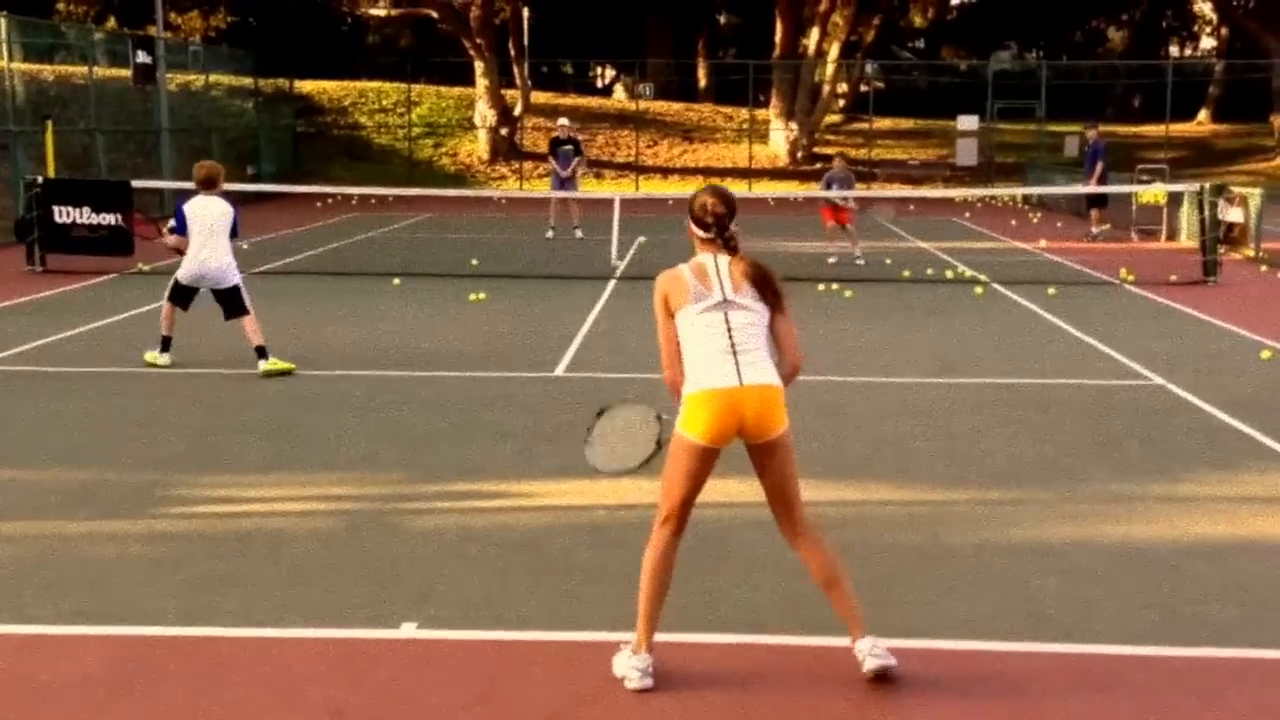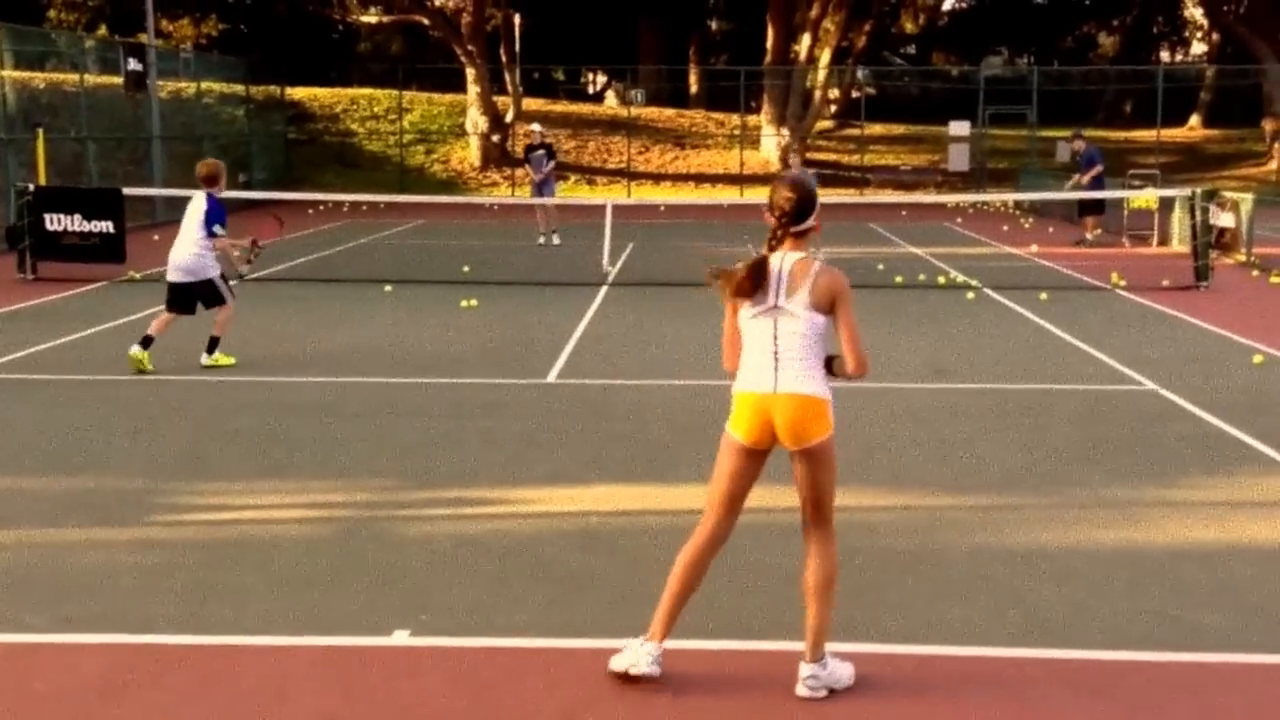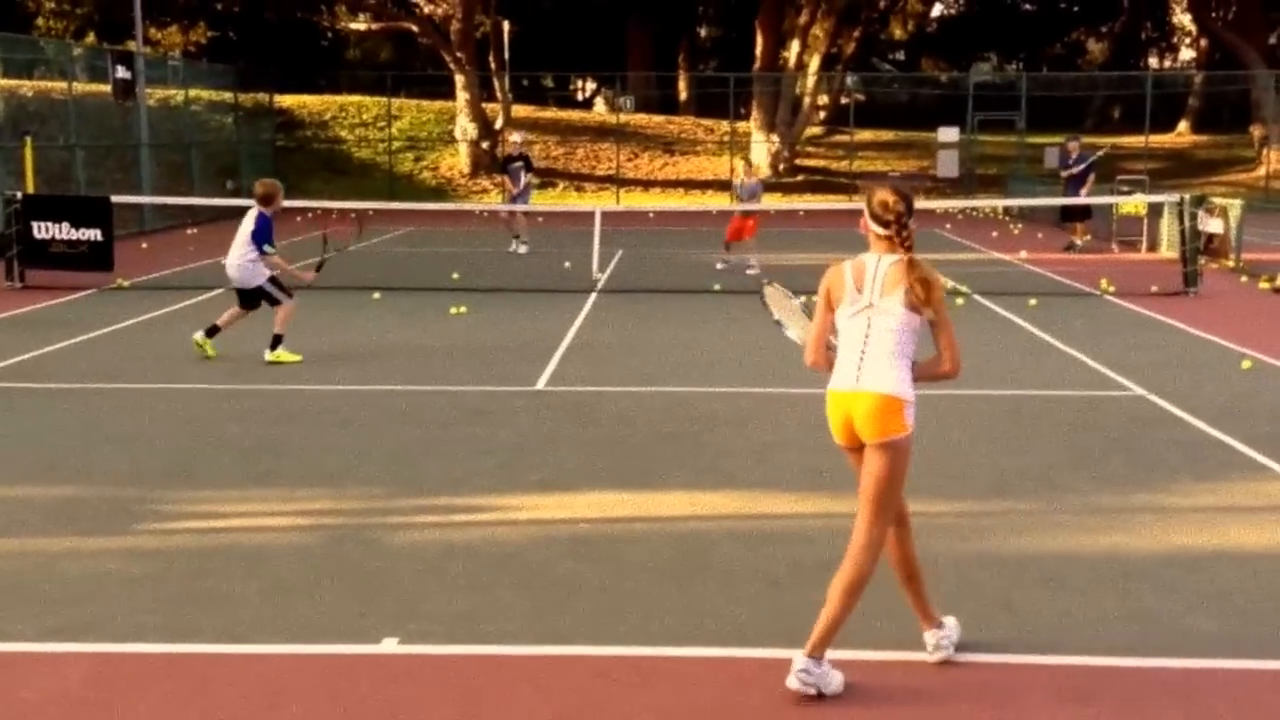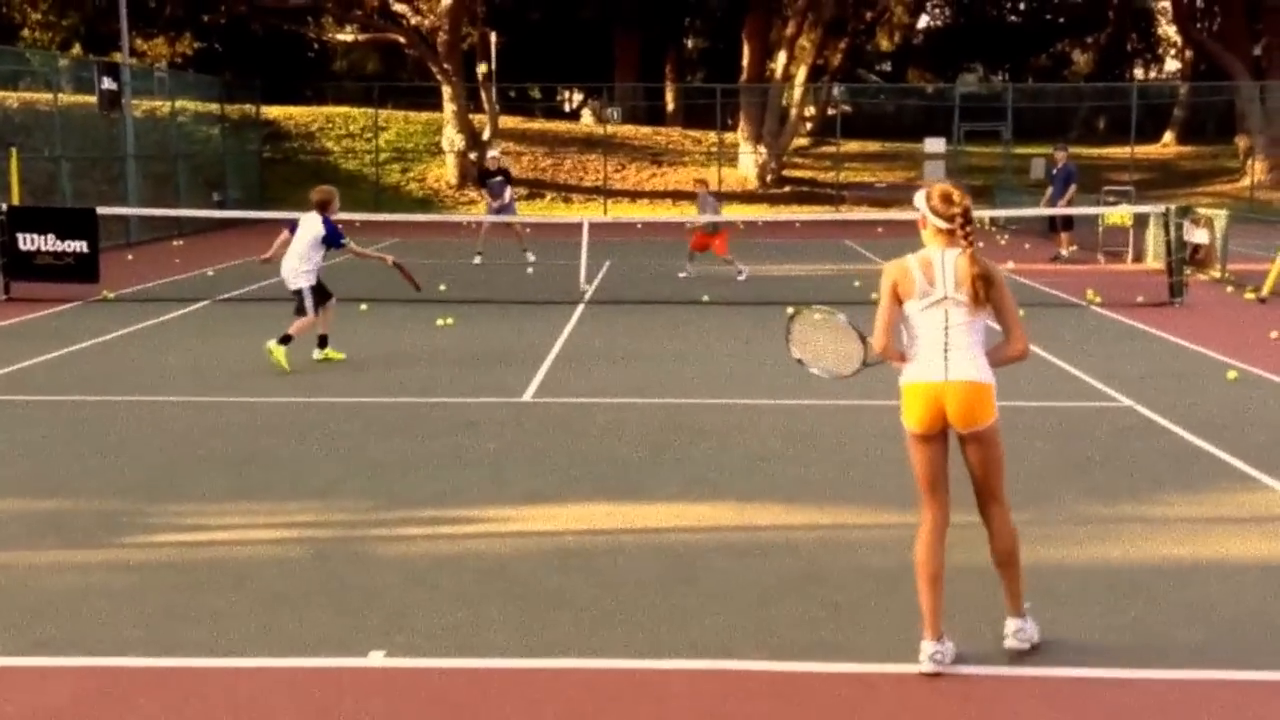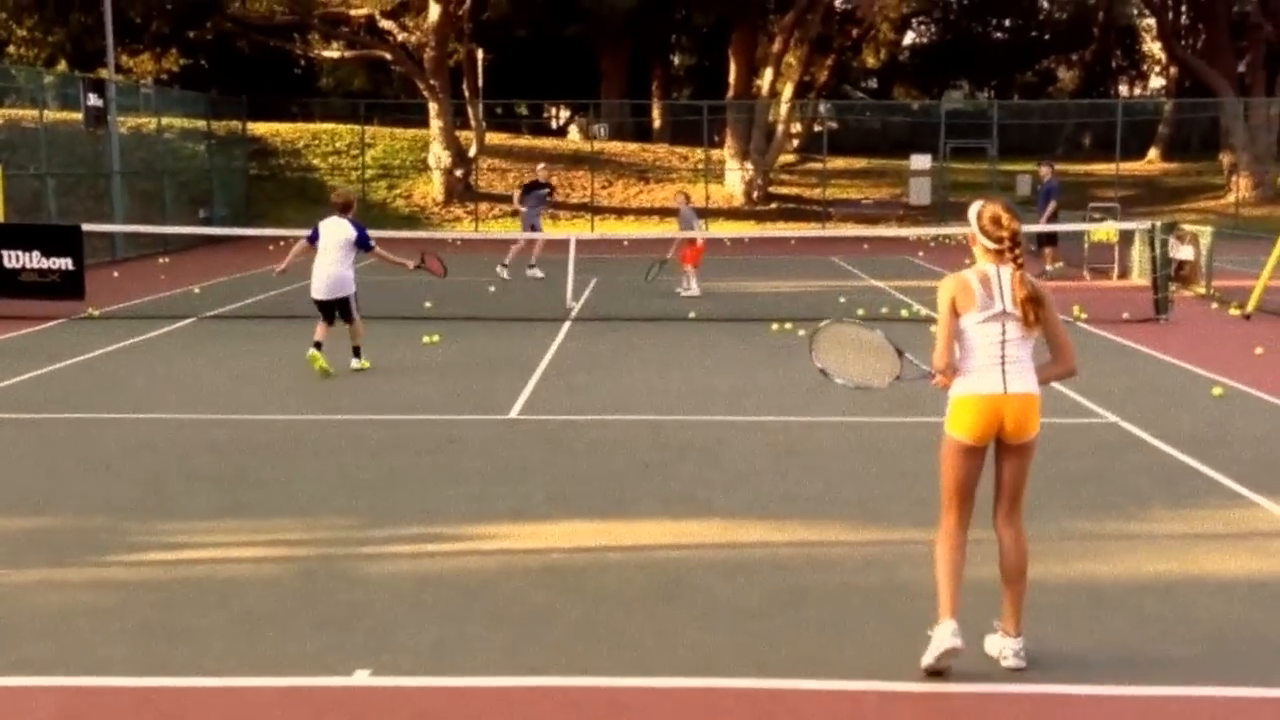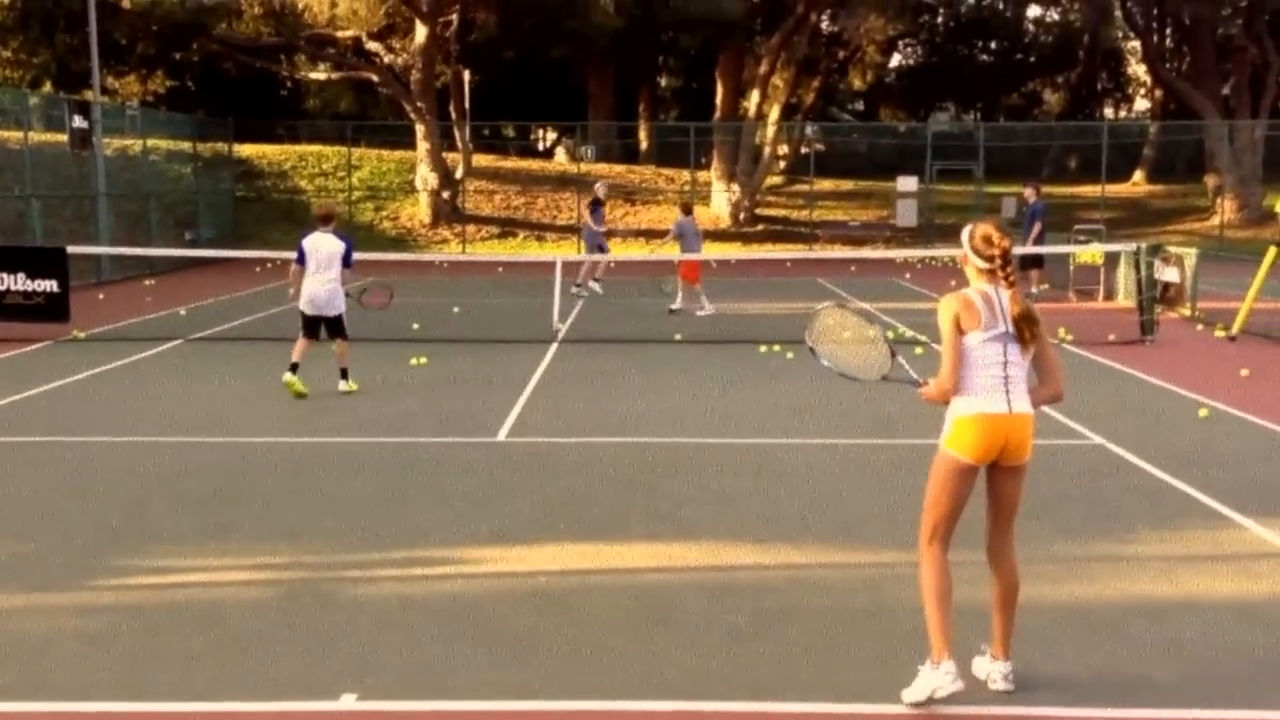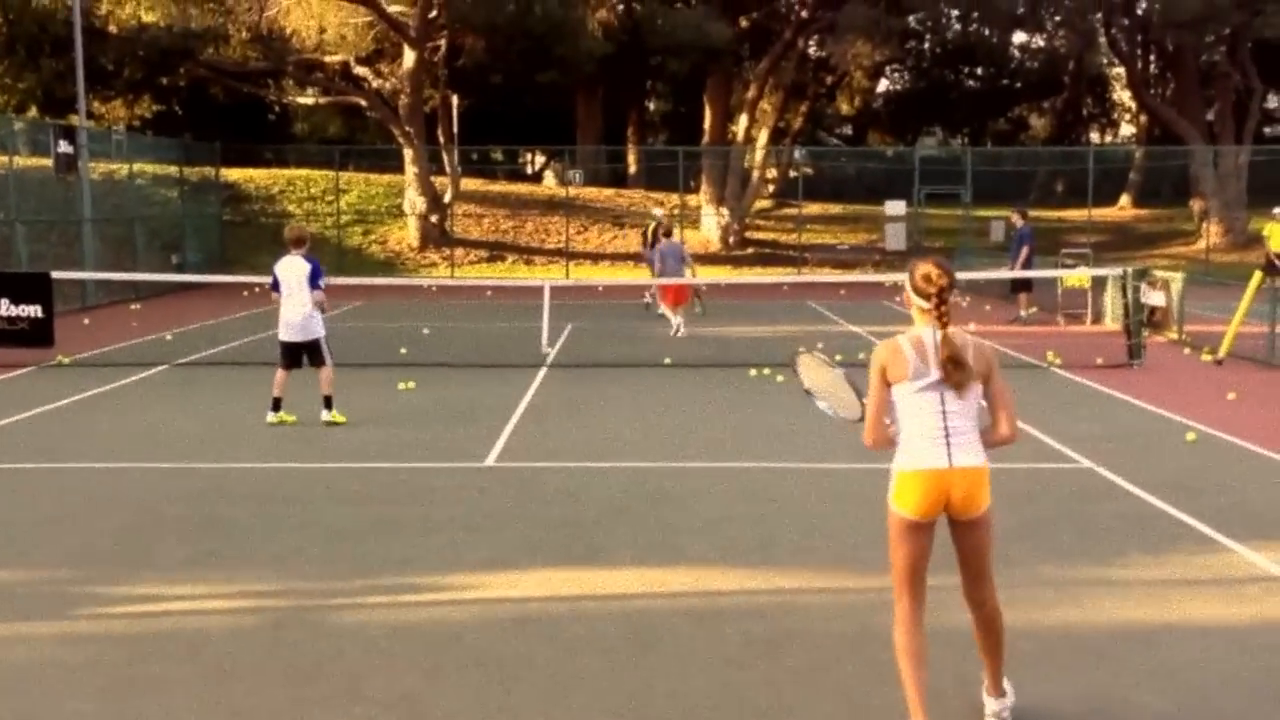
dt=0.5s
person 1, frame 1
left shoulder: (669, 282)
right shoulder: (764, 278)
left elbow: (672, 374)
right elbow: (792, 362)
left hip: (707, 403)
right hip: (766, 400)
left knee: (667, 527)
right knee: (797, 526)
left ankle: (640, 655)
right ankle: (863, 640)
person 1, frame 2
left shoulder: (739, 275)
right shoulder: (830, 280)
right elbow: (856, 366)
left hip: (750, 405)
right hip: (807, 407)
left knee: (712, 529)
right knee: (819, 534)
left ankle: (650, 647)
right ankle: (815, 663)
person 1, frame 3
left shoulder: (836, 276)
right shoulder: (925, 281)
left elbow: (815, 357)
right elbow: (949, 365)
left hip: (841, 404)
right hip: (886, 406)
left knee: (895, 515)
right knee: (867, 538)
left ankle: (933, 628)
right ankle: (811, 657)
person 1, frame 4
left shoulder: (898, 271)
right shoulder: (985, 272)
left elbow: (881, 345)
right elbow: (1018, 347)
right wrist: (968, 360)
left hip: (919, 394)
right hip: (972, 392)
left knee: (933, 515)
right knee: (993, 507)
left ankle: (933, 641)
right ankle: (1017, 620)
person 1, frame 5
left shoulder: (955, 285)
right shoulder: (1033, 289)
left elbow: (943, 363)
right elbow: (1066, 364)
left wrist: (948, 378)
right wrist: (1015, 382)
left hip: (971, 405)
right hip: (1023, 405)
left knee: (953, 521)
right knee: (1008, 519)
left ankle: (947, 624)
right ankle: (1010, 638)
person 1, frame 6
left shoulder: (956, 304)
right shoulder: (1025, 311)
left elbow: (949, 383)
right elbow: (1053, 388)
left wrist: (933, 391)
right wrist: (1006, 401)
left hip: (971, 426)
right hip: (1019, 428)
left knee: (932, 544)
right knee: (1001, 546)
left ankle: (941, 664)
right ankle: (999, 661)
person 1, frame 7
left shoulder: (888, 352)
right shoulder: (979, 352)
left elbow: (874, 437)
right elbow: (1006, 431)
left hip: (915, 480)
right hip: (971, 478)
left knee: (908, 605)
right knee: (981, 592)
person 2, frame 1
left shoulder: (185, 207)
right shoulder: (228, 208)
left elbow: (175, 242)
left wrist: (179, 243)
left hip: (193, 267)
right hip: (223, 269)
left knee: (170, 303)
right knee: (246, 315)
left ankle: (163, 354)
right ankle: (265, 360)
person 2, frame 2
left shoulder: (196, 200)
right shoulder: (215, 205)
right elbow: (219, 244)
left wrist: (239, 243)
right wrist: (237, 263)
left hip: (177, 261)
right hip: (200, 262)
left knee: (171, 312)
right knee: (226, 305)
left ankle: (141, 348)
right ankle: (210, 354)
person 2, frame 3
left shoulder: (256, 213)
right shoulder: (263, 225)
right elbow: (272, 260)
right wrist: (300, 275)
left hip: (237, 267)
right hip: (249, 271)
left knee: (245, 308)
right knee: (287, 303)
left ankle: (204, 337)
right ankle: (274, 350)
person 2, frame 4
left shoulder: (307, 218)
right shoulder: (329, 229)
left elbow: (286, 234)
right elbow: (355, 250)
left wrist: (271, 253)
right wrist: (383, 257)
left hip: (296, 269)
right hip: (301, 274)
left knee: (327, 302)
right knee: (310, 317)
left ankle: (322, 349)
right ankle: (279, 345)
person 2, frame 5
left shoulder: (322, 224)
right shoulder: (356, 229)
left elbow: (302, 245)
right elbow: (377, 253)
left wrist: (285, 264)
right wrist: (404, 263)
left hip: (319, 281)
right hip: (341, 280)
left knee: (325, 321)
right knee: (353, 320)
left ankle: (316, 349)
right ankle: (357, 359)
person 2, frame 6
left shoulder: (306, 241)
right shoulder: (343, 243)
left elbow: (296, 269)
right elbow: (345, 275)
left wrist: (294, 288)
left hip: (309, 296)
right hip: (332, 296)
left knee: (305, 337)
right knee: (340, 339)
left ankle: (292, 373)
right ankle: (344, 381)
person 2, frame 7
left shoulder: (279, 266)
right shoulder: (312, 264)
left elbow: (275, 296)
right elbow: (319, 297)
right wrist: (324, 307)
left hip: (287, 324)
right hip: (309, 323)
left knee: (284, 367)
right knee: (324, 365)
left ankle: (275, 412)
right ankle: (328, 410)
